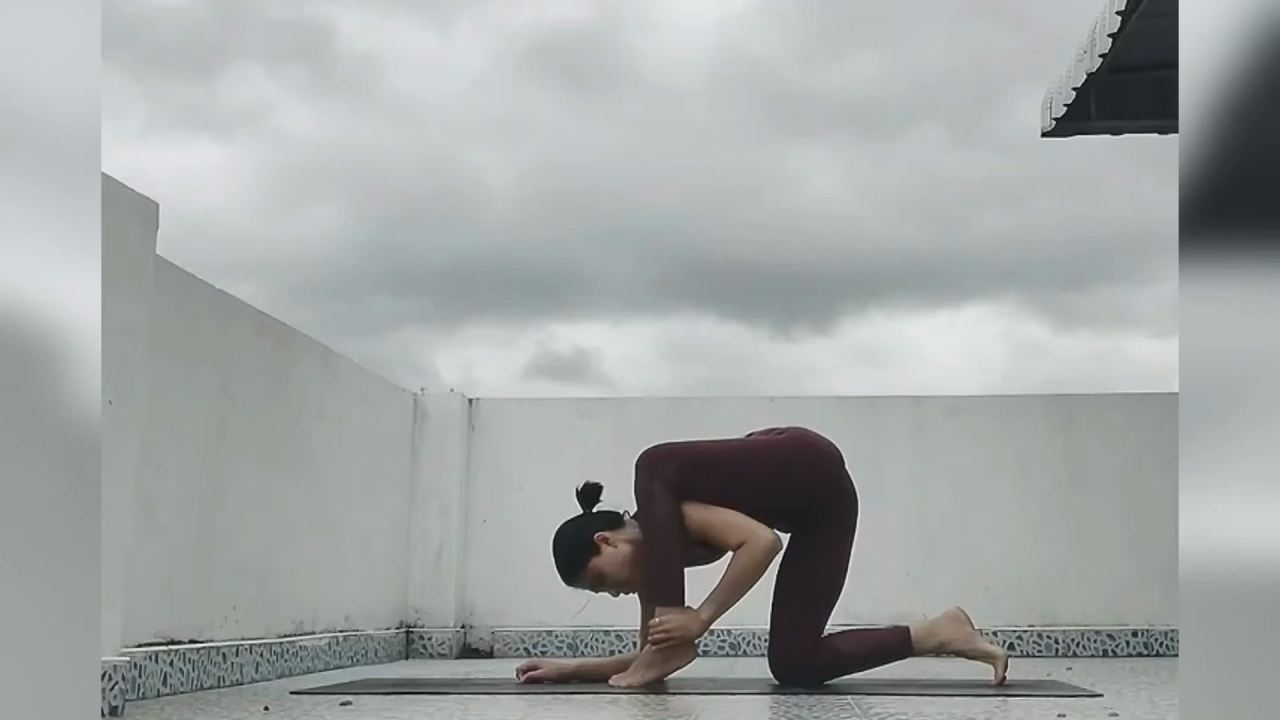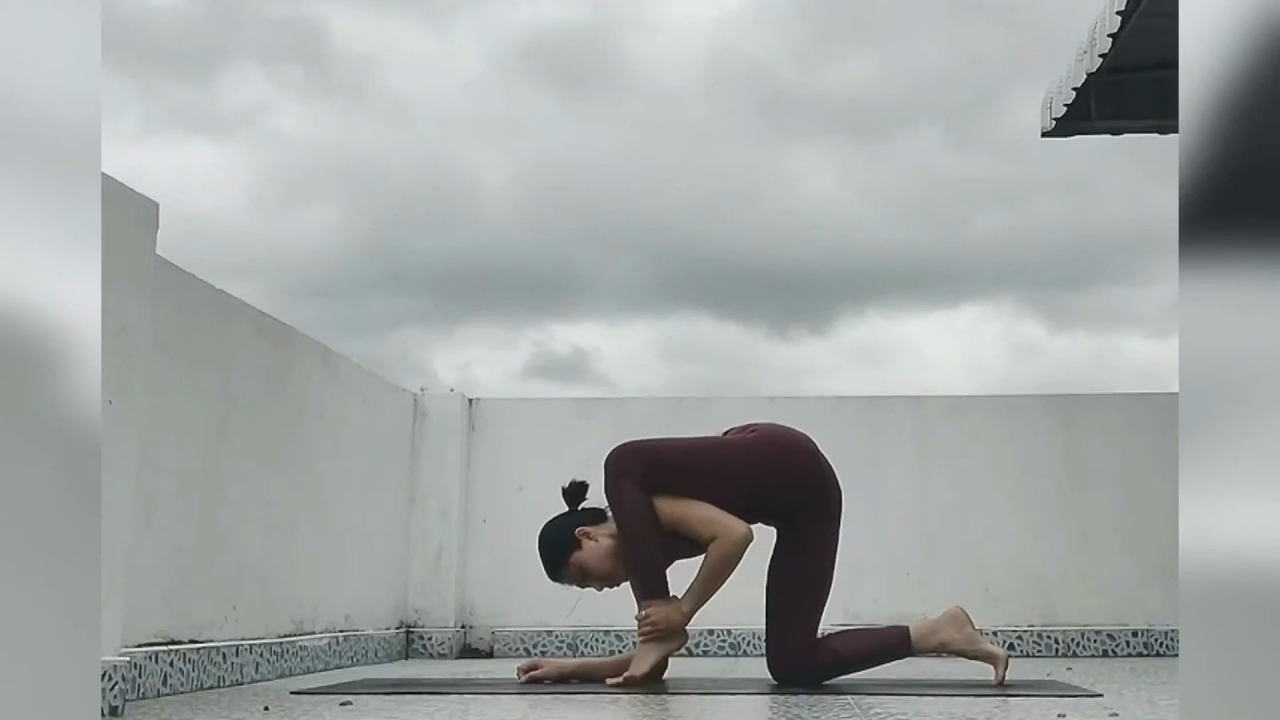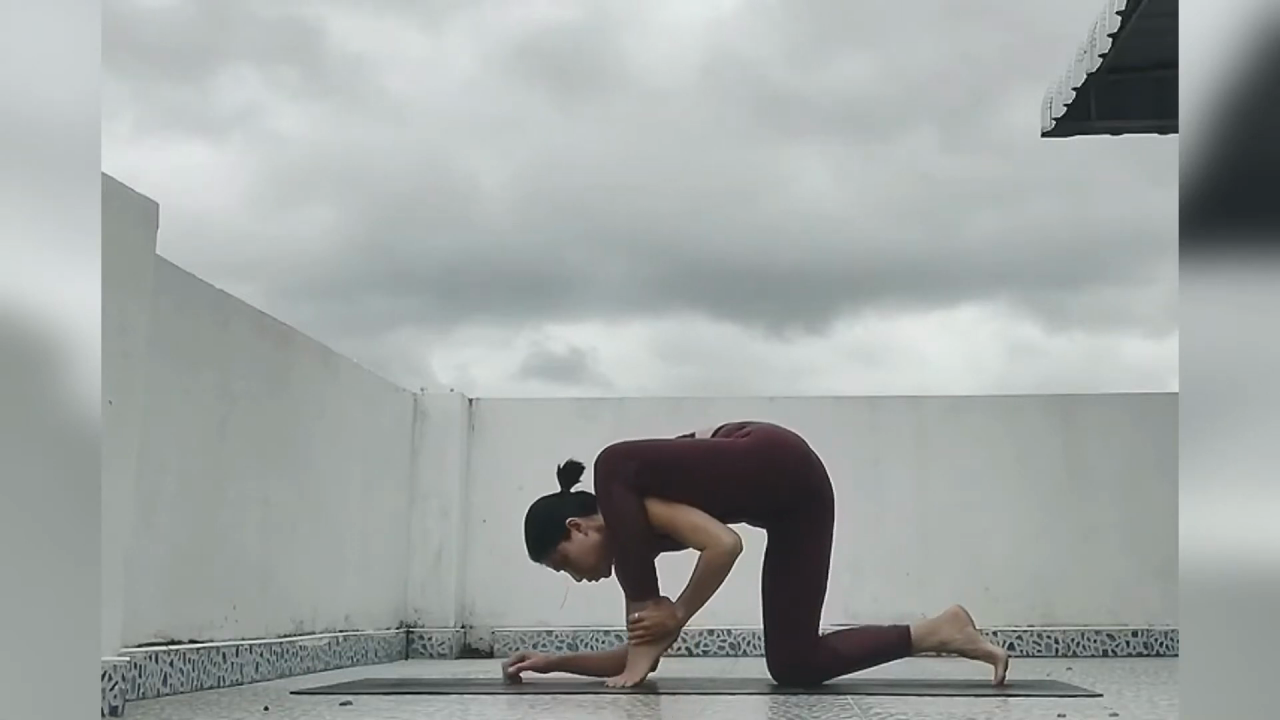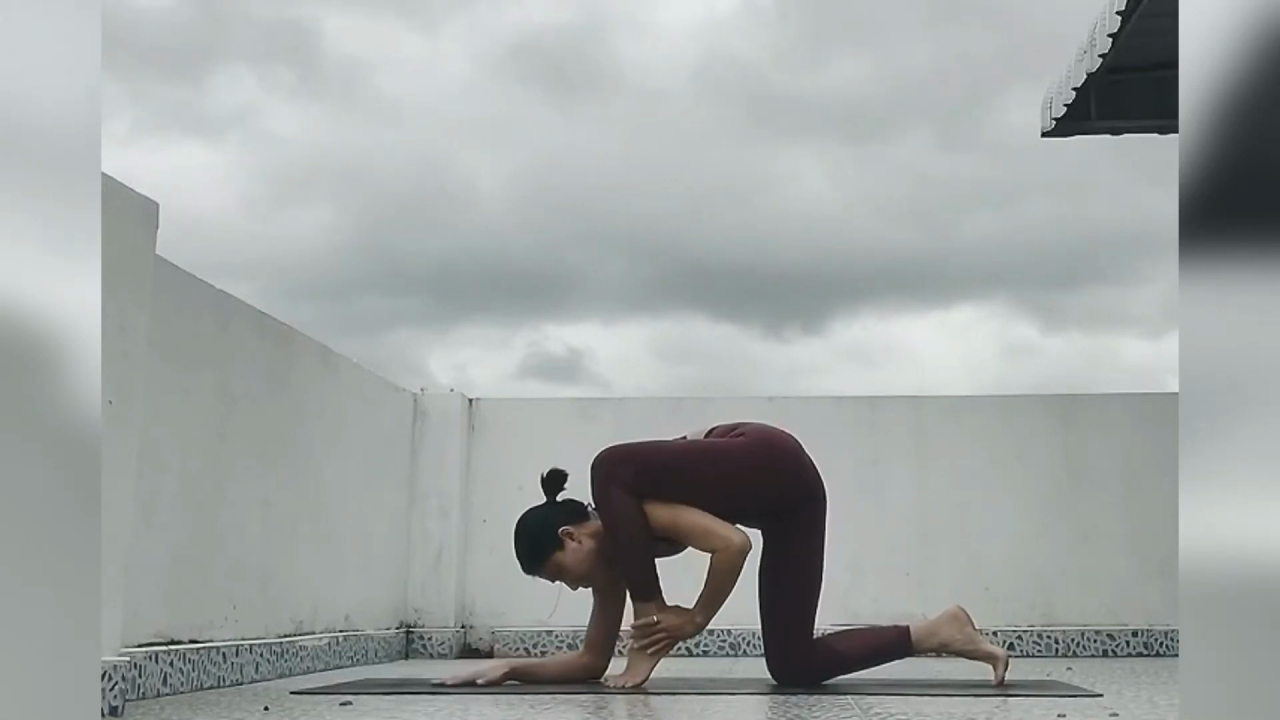
dt=0.7s
person 1, frame 1
left shoulder: (659, 521)
right shoulder: (652, 553)
left elbow: (763, 541)
right elbow: (649, 662)
left wrist: (700, 619)
right wrist: (569, 668)
left hip: (813, 470)
right hip: (820, 508)
left knee: (654, 466)
right knee: (794, 665)
right ankle: (942, 633)
person 1, frame 2
left shoulder: (635, 490)
right shoulder: (645, 548)
left elbow: (735, 534)
right elbow: (651, 665)
left wrist: (681, 612)
right wrist: (567, 668)
left hip: (793, 465)
right hip: (805, 499)
left knee: (624, 464)
right knee: (793, 665)
right ankle: (942, 633)
person 1, frame 3
left shoulder: (626, 499)
right shoulder: (631, 539)
left elbow: (724, 545)
right elbow: (637, 661)
left wrist: (675, 616)
right wrist: (555, 661)
left hip: (784, 466)
right hip: (798, 497)
left knee: (612, 464)
right knee: (795, 665)
right ankle: (942, 632)
person 1, frame 4
left shoulder: (619, 490)
right shoulder: (611, 552)
left elbow: (733, 545)
right elbow: (591, 661)
left wrist: (695, 620)
right wrist: (510, 668)
left hip: (776, 465)
right hip: (785, 497)
left knee: (610, 468)
right knee: (794, 665)
right ankle: (940, 632)
